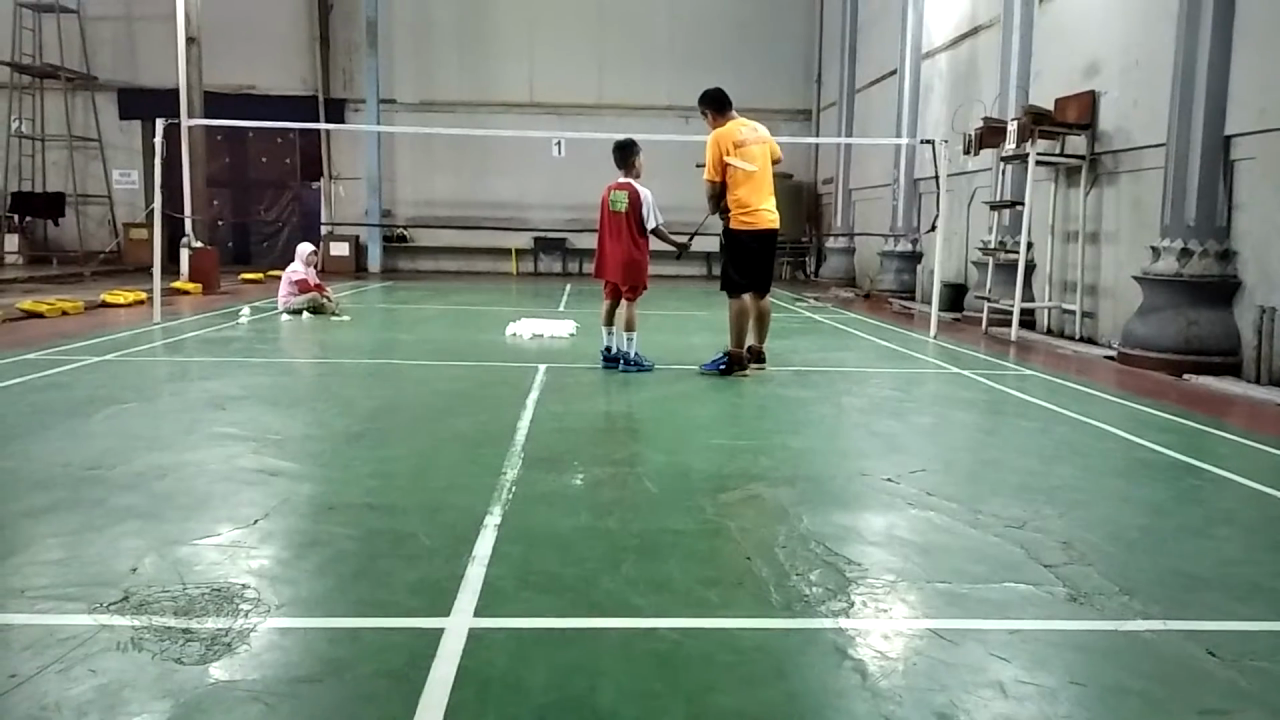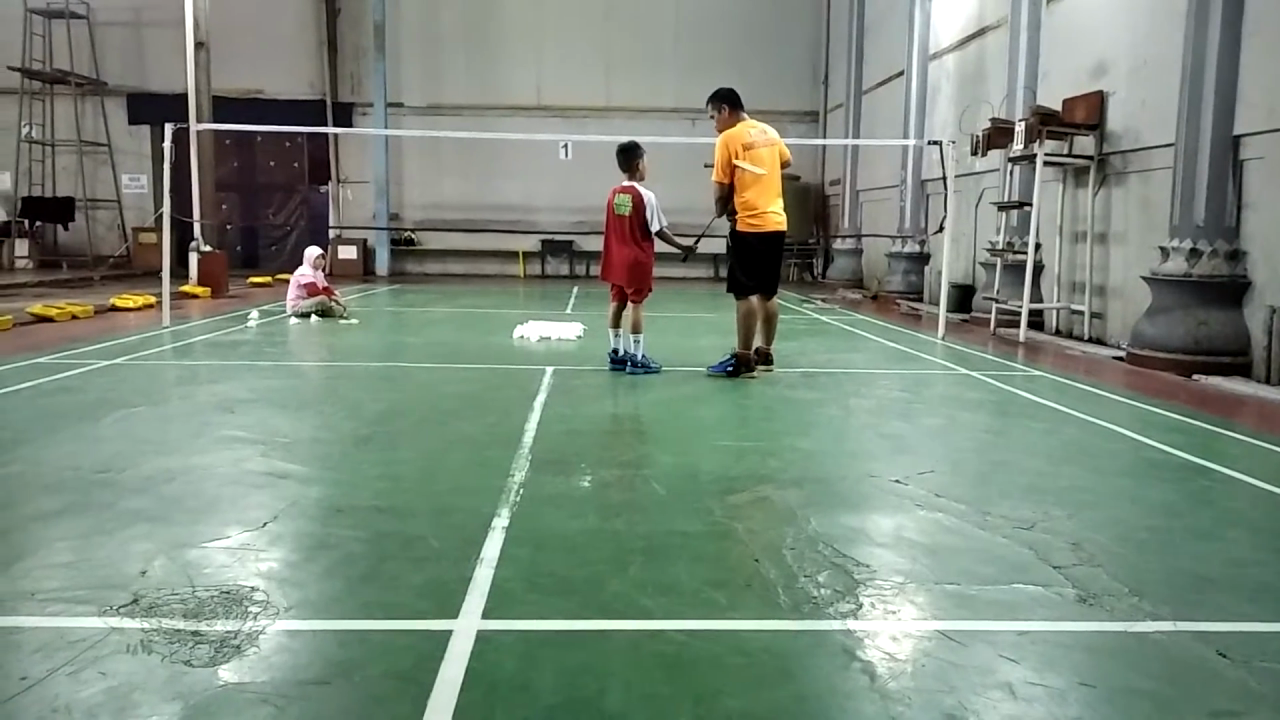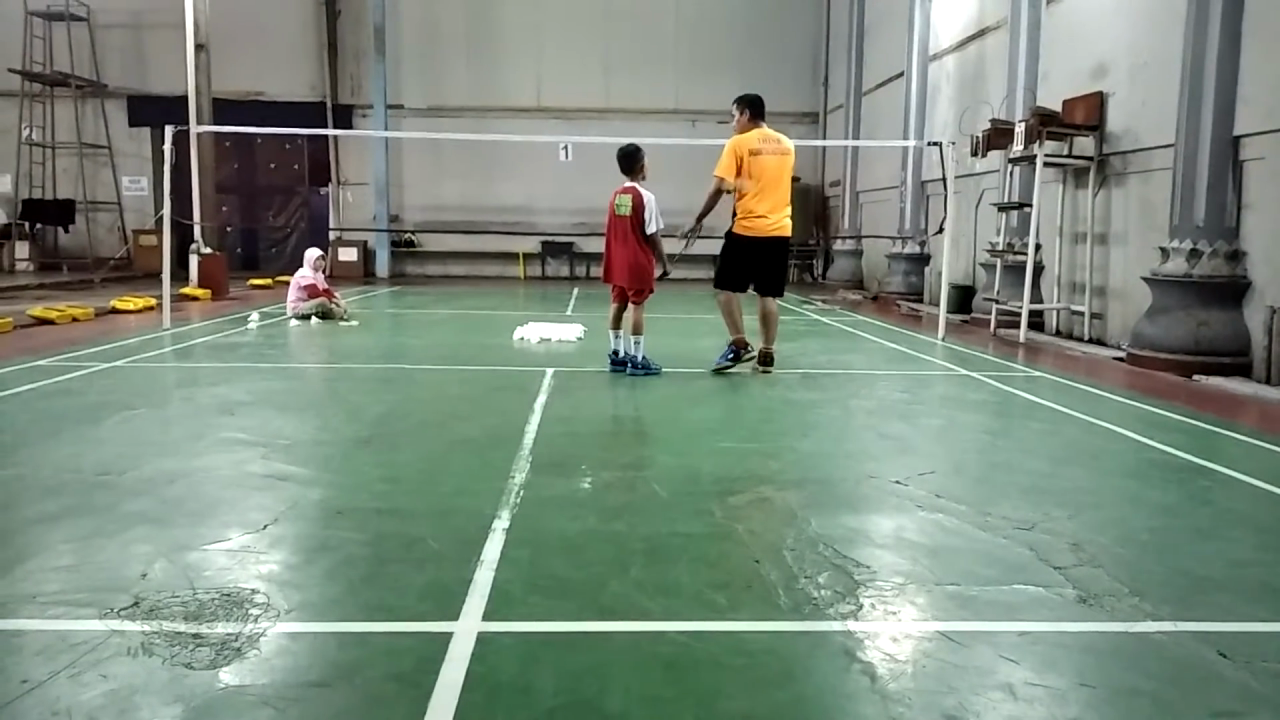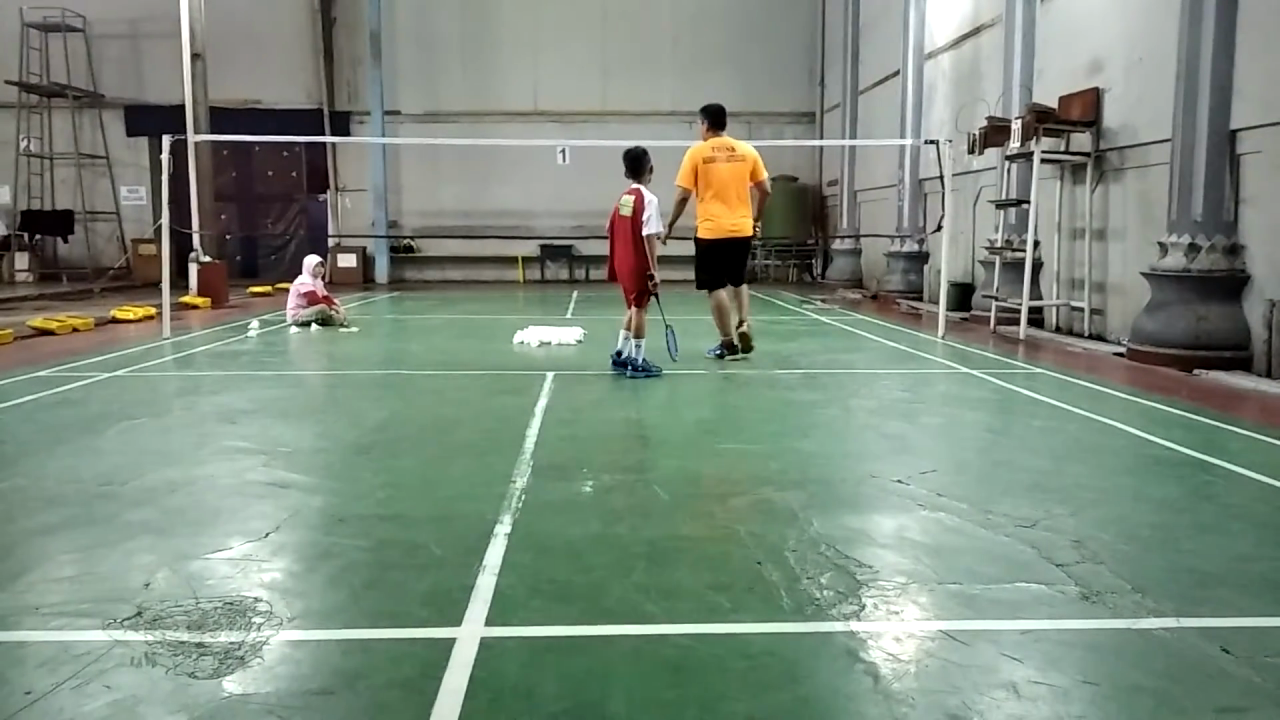
dt=0.7s
person 1, frame 1
left shoulder: (719, 136)
right shoulder: (760, 129)
left elbow: (713, 187)
right elbow: (776, 157)
left wrist: (715, 207)
left hip: (743, 223)
right hip: (769, 220)
left knee: (738, 291)
right knee: (760, 291)
left ankle: (737, 358)
right ankle: (757, 352)
person 1, frame 2
left shoulder: (728, 138)
right shoulder: (770, 132)
left elbow: (721, 190)
right elbow: (786, 162)
left wrist: (721, 211)
left hip: (749, 225)
right hip: (776, 223)
left knee: (746, 293)
right knee: (767, 293)
left ankle: (743, 359)
right ankle: (764, 354)
person 1, frame 3
left shoulder: (738, 143)
right shoulder: (786, 145)
left elbow: (719, 187)
left wrist: (698, 220)
left hip: (747, 230)
right hip: (780, 230)
left knee: (724, 288)
right knee: (769, 294)
left ankle: (739, 344)
right ankle: (767, 354)
person 1, frame 4
left shoulder: (696, 153)
right shoulder: (748, 151)
left elbow: (683, 195)
right elbow: (765, 190)
left wrist: (669, 226)
right wrist: (755, 219)
left hip: (711, 232)
right hip: (742, 230)
left knee: (716, 288)
right knee: (737, 282)
left ankle: (728, 344)
right ankle: (742, 325)
person 2, frame 1
left shoulder: (608, 191)
right shoulder: (641, 193)
left elbow: (606, 225)
right elbow: (654, 228)
right wrist: (676, 244)
left hip: (611, 257)
right hip: (632, 258)
left knee: (610, 301)
right knee: (629, 303)
left ankle: (609, 351)
right ankle: (629, 356)
person 2, frame 2
left shoulder: (614, 194)
right shoulder: (645, 196)
left elbow: (613, 229)
right elbow: (658, 230)
right wrist: (681, 247)
left hip: (617, 260)
right hip: (637, 260)
left knee: (617, 303)
right knee: (636, 305)
left ankle: (617, 353)
right ankle: (637, 358)
person 2, frame 3
left shoulder: (616, 195)
right shoulder: (645, 197)
left elbow: (613, 230)
right elbow: (652, 235)
right wrist: (664, 262)
left hip: (618, 262)
right hip: (638, 263)
left knee: (618, 305)
right knee: (636, 307)
left ankle: (617, 355)
right ankle: (637, 360)
person 2, frame 4
left shoulder: (623, 197)
right shoulder: (648, 199)
left elbow: (610, 229)
right elbow: (649, 238)
right wrist: (653, 271)
left hip: (623, 264)
right hip: (639, 266)
left knee: (634, 309)
right knee: (639, 310)
left ankle: (621, 355)
right ankle: (637, 363)
